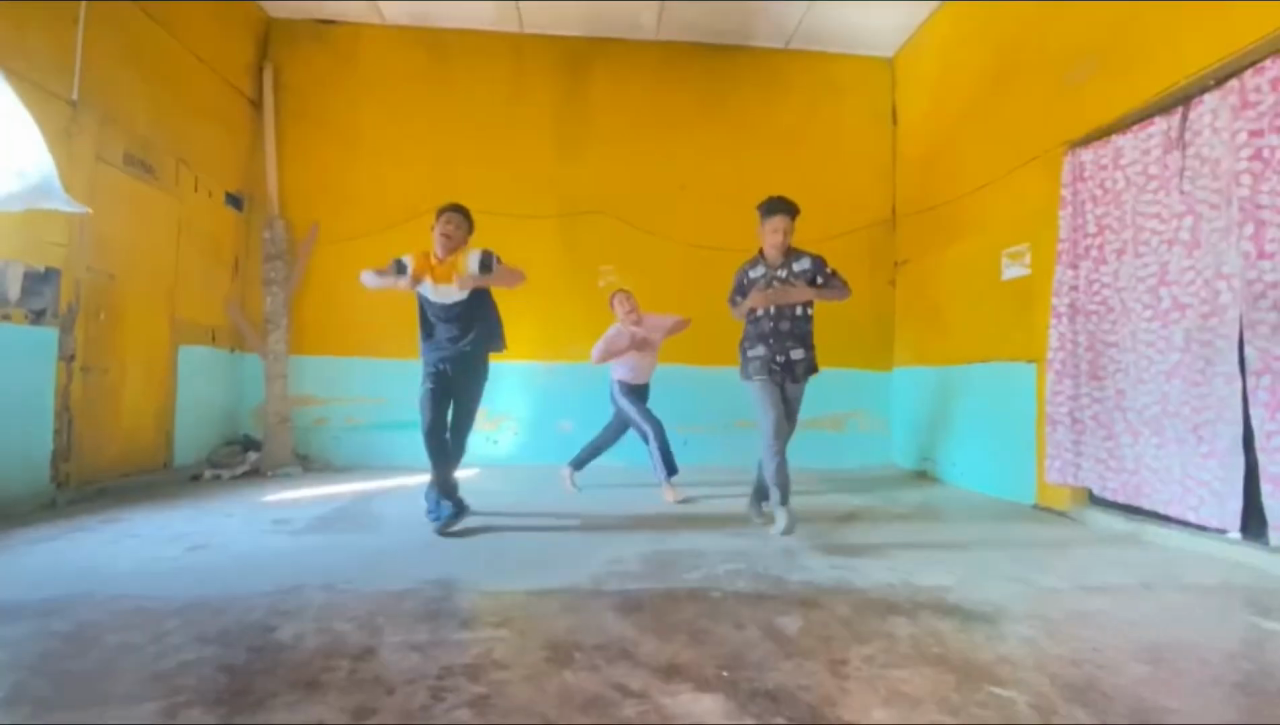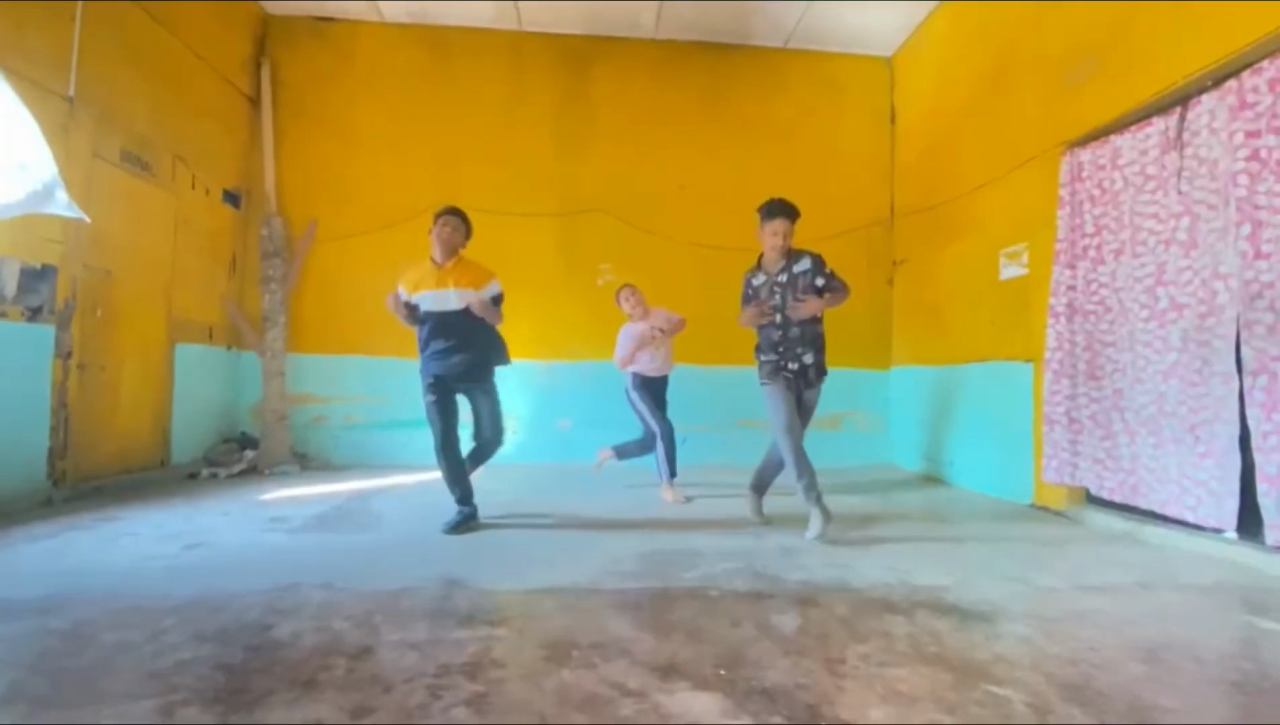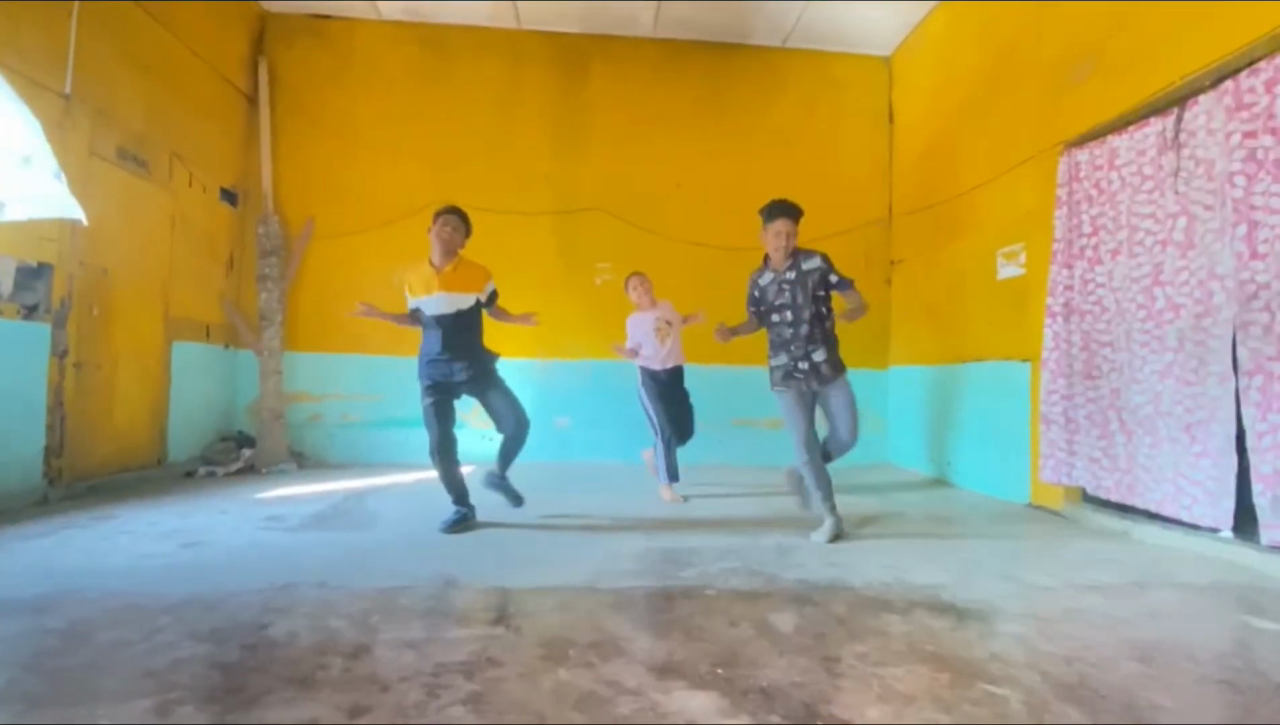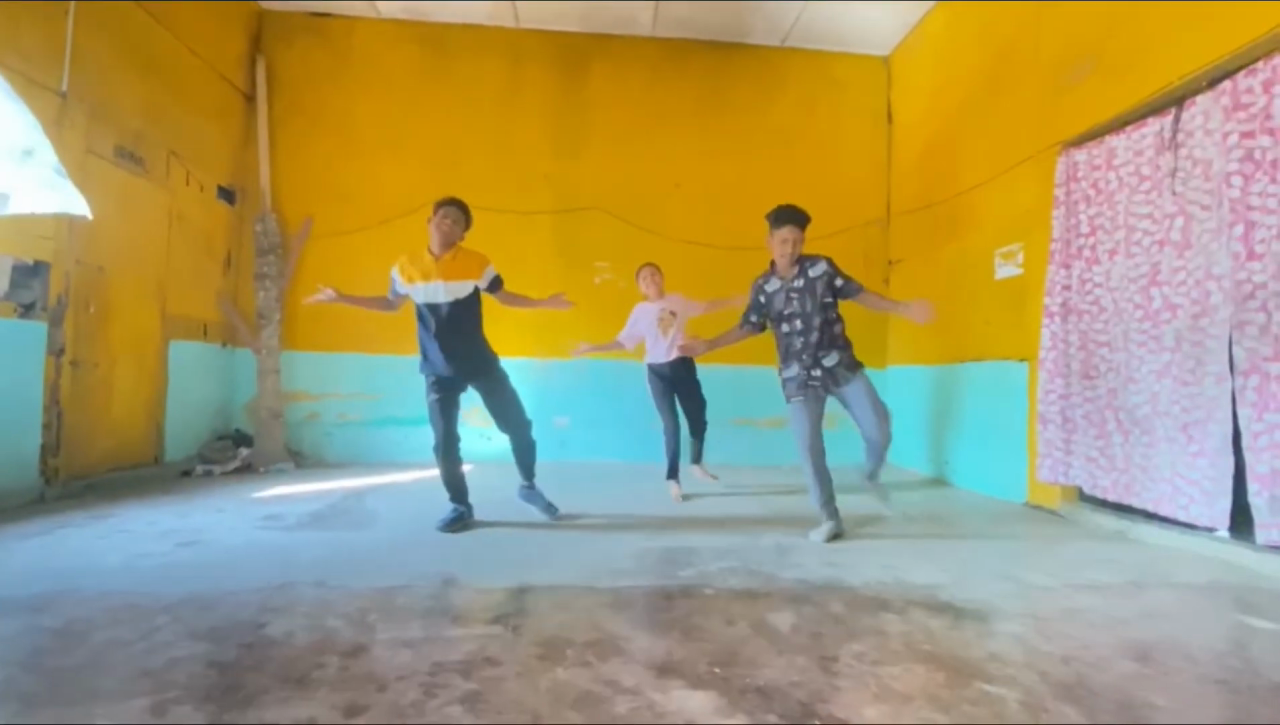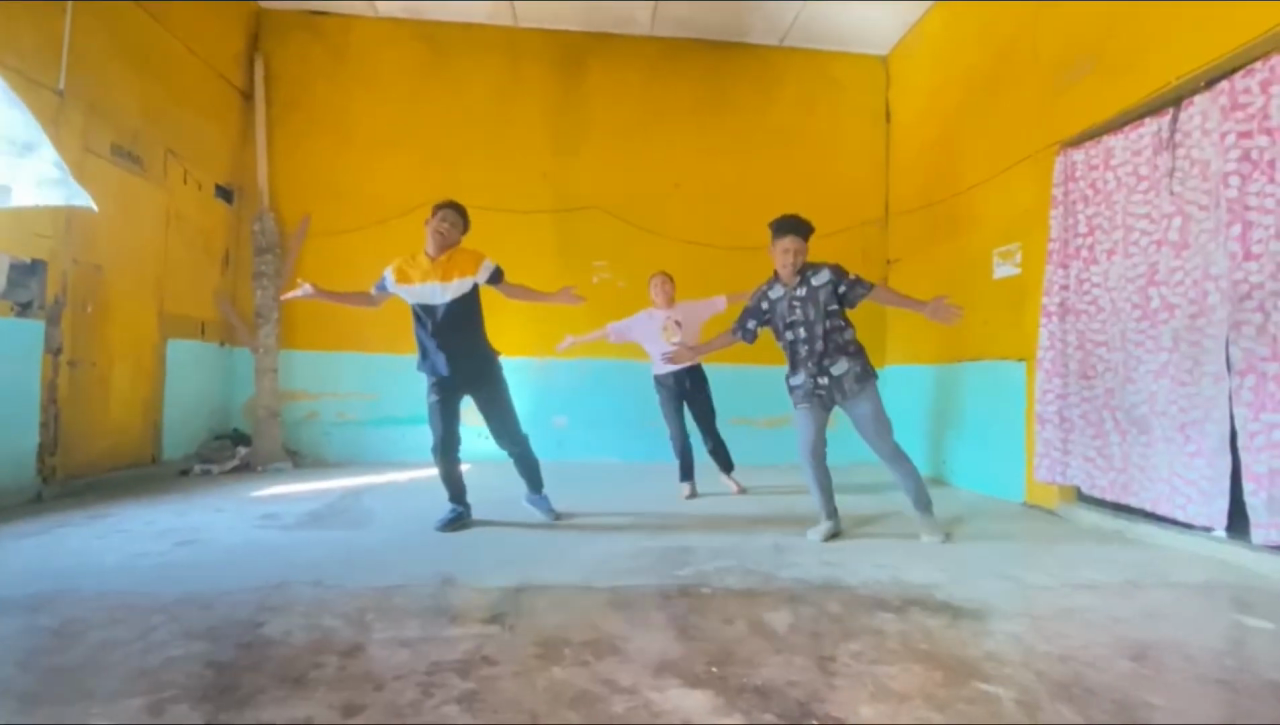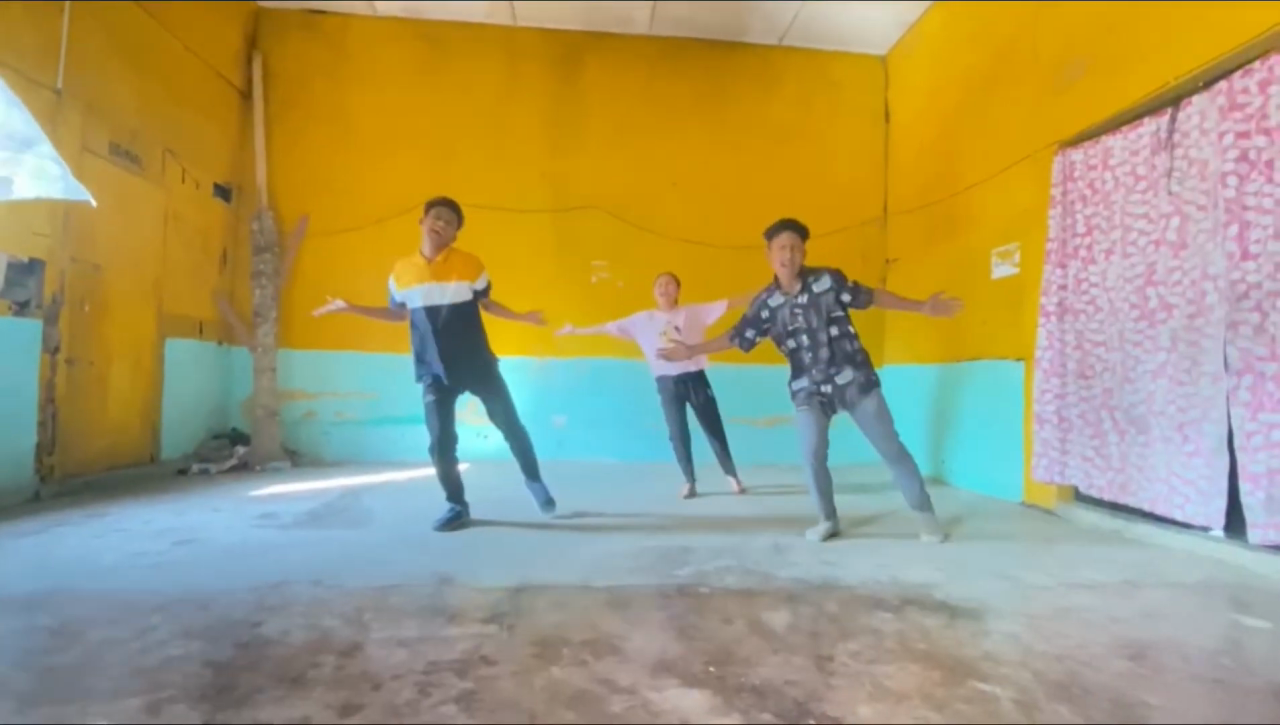
dt=0.1s
person 1, frame 1
left shoulder: (809, 263)
right shoulder: (747, 271)
left elbow: (843, 291)
right elbow: (735, 312)
left wrist: (804, 293)
right wrist: (753, 304)
left hip: (797, 361)
right hip: (760, 362)
left knee: (782, 435)
right knee: (774, 428)
left ankle: (758, 498)
right ankle: (782, 505)
person 1, frame 2
left shoulder: (809, 262)
right shoulder: (752, 278)
left elbow: (842, 292)
right elbow: (746, 321)
left wrist: (820, 305)
right wrist: (749, 317)
left hip: (809, 365)
right hip: (774, 368)
left knee: (789, 438)
right knee: (788, 434)
left ankle: (756, 491)
right ankle: (816, 506)
person 1, frame 3
left shoulder: (816, 262)
right shoulder: (758, 281)
left elbow: (847, 291)
right elbow: (755, 321)
left wrist: (857, 308)
right wrist: (728, 333)
left hip: (825, 362)
right hip: (787, 370)
left knee: (846, 434)
right knee: (804, 441)
left ankle: (801, 472)
right ankle: (830, 516)
person 1, frame 4
left shoulder: (822, 268)
right shoulder: (763, 287)
left elbow: (857, 294)
right elbow: (748, 326)
left wrist: (903, 309)
right wrist: (707, 345)
left hip: (840, 366)
right hip: (800, 377)
left knee: (878, 430)
right knee: (809, 448)
left ankle: (872, 475)
right ankle: (829, 518)
person 1, frame 5
left shoulder: (828, 275)
right shoulder: (765, 296)
left elbow: (870, 291)
right elbow: (740, 331)
left wrist: (924, 307)
right wrist: (696, 350)
left hip: (850, 375)
right hip: (807, 385)
left knee: (885, 447)
right knee: (811, 450)
left ankle: (925, 514)
right ankle: (829, 519)
person 1, frame 6
left shoulder: (829, 281)
right shoulder: (765, 303)
left elbow: (871, 297)
right elbow: (737, 338)
left wrist: (923, 307)
right wrist: (692, 350)
left hip: (854, 379)
right hip: (810, 389)
left knee: (891, 448)
right knee: (813, 452)
left ankle: (924, 511)
right ankle: (827, 519)
person 2, frame 1
left shoulder: (475, 259)
right shoulder: (415, 262)
left elbow: (517, 277)
right elbow: (368, 277)
left wrist: (481, 280)
right wrist: (401, 280)
left hip: (471, 358)
right hip: (436, 359)
left knee: (459, 430)
right knee: (431, 427)
left ankle: (438, 489)
right ankle: (448, 497)
person 2, frame 2
left shoulder: (480, 275)
right shoulder: (413, 279)
left elbow: (498, 319)
right elbow: (413, 321)
left wrist: (486, 311)
right wrist: (397, 310)
left hip: (476, 366)
right hip: (435, 369)
left knee: (491, 437)
right knee: (444, 441)
left ankle: (459, 477)
right ankle: (466, 507)
person 2, frame 3
left shoulder: (476, 274)
right shoulder: (413, 278)
left elbow: (494, 310)
left wrist: (519, 319)
right wrist: (376, 314)
left hip: (476, 367)
right hip: (434, 372)
left knee: (517, 422)
right knee: (440, 444)
left ankle: (498, 474)
right ankle: (462, 508)
person 2, frame 4
left shoulder: (476, 262)
right shoulder: (406, 267)
left elbow: (503, 295)
right elbow: (389, 303)
left wrist: (544, 303)
right wrist: (340, 298)
left hip: (478, 360)
right hip: (437, 367)
left knee: (517, 423)
right knee: (444, 440)
left ankle: (529, 486)
right ankle: (460, 506)
person 2, frame 5
left shoulder: (474, 261)
right shoulder: (401, 269)
left elbow: (508, 288)
right elbow: (371, 298)
left wrist: (552, 297)
right wrist: (319, 294)
left hip: (479, 364)
right hip: (439, 370)
left knee: (510, 433)
right knee: (443, 441)
left ankle: (536, 492)
right ankle: (459, 506)
person 2, frame 6
left shoulder: (470, 265)
right shoulder: (402, 271)
left elbow: (487, 304)
right elbow: (397, 314)
left wrist: (521, 317)
right wrist: (351, 308)
left hip: (475, 363)
right hip: (434, 371)
left knee: (509, 424)
right knee: (440, 441)
left ankle: (533, 480)
right ankle: (457, 505)
person 3, frame 1
left shoulder: (653, 320)
right shoulder: (616, 332)
left elbow: (685, 321)
right elbow: (596, 357)
left wrist: (665, 334)
right wrist: (630, 346)
left hip: (641, 388)
right hip: (623, 389)
left knee: (610, 435)
right knee: (654, 429)
left ankle: (570, 468)
right ankle: (667, 485)
person 3, frame 2
left shoulder: (658, 314)
right shoulder: (628, 332)
left elbow: (680, 322)
right elbow: (621, 363)
left wrist: (673, 330)
right wrist: (638, 345)
left hip: (660, 383)
right hip: (638, 384)
left knee: (653, 438)
right knee: (663, 430)
left ankle: (611, 453)
right ankle: (667, 486)
person 3, frame 3
left shoulder: (665, 307)
right shoulder: (634, 321)
left elbow: (679, 321)
right elbow: (632, 351)
left wrist: (691, 319)
right wrist: (626, 352)
left hip: (674, 374)
right hip: (650, 377)
left knee: (686, 430)
right knee: (666, 430)
left ankle: (654, 453)
right ankle: (666, 485)
person 3, frame 4
left shoulder: (677, 300)
right shoulder: (640, 311)
left elbow: (703, 307)
right elbow: (623, 342)
left wrist: (734, 302)
right wrist: (593, 348)
left hip: (684, 366)
right hip: (657, 371)
left knee: (698, 420)
right knee: (671, 426)
left ankle: (696, 463)
right ankle: (672, 480)
person 3, frame 5
left shoulder: (691, 308)
right shoulder: (642, 319)
left elbow: (723, 301)
right elbow: (610, 331)
right wrist: (575, 339)
left hip: (694, 375)
right hip: (665, 380)
left knee: (708, 429)
right knee: (678, 433)
left ankle: (728, 475)
right ankle: (688, 481)
person 3, frame 6
left shoulder: (693, 313)
right shoulder: (643, 320)
left elbow: (725, 305)
right elbow: (611, 328)
right wrist: (576, 330)
left hip: (695, 378)
right hip: (667, 383)
left knee: (714, 430)
right knee: (678, 433)
left ankle: (732, 475)
right ankle: (690, 481)
